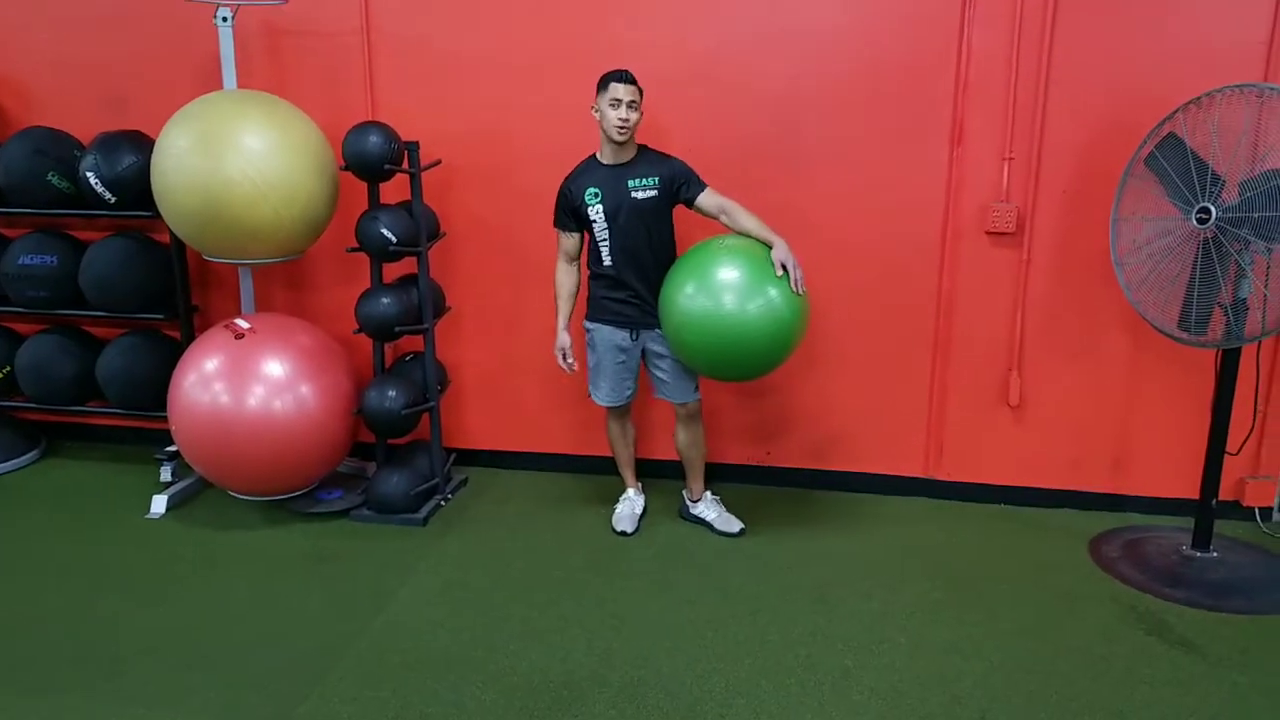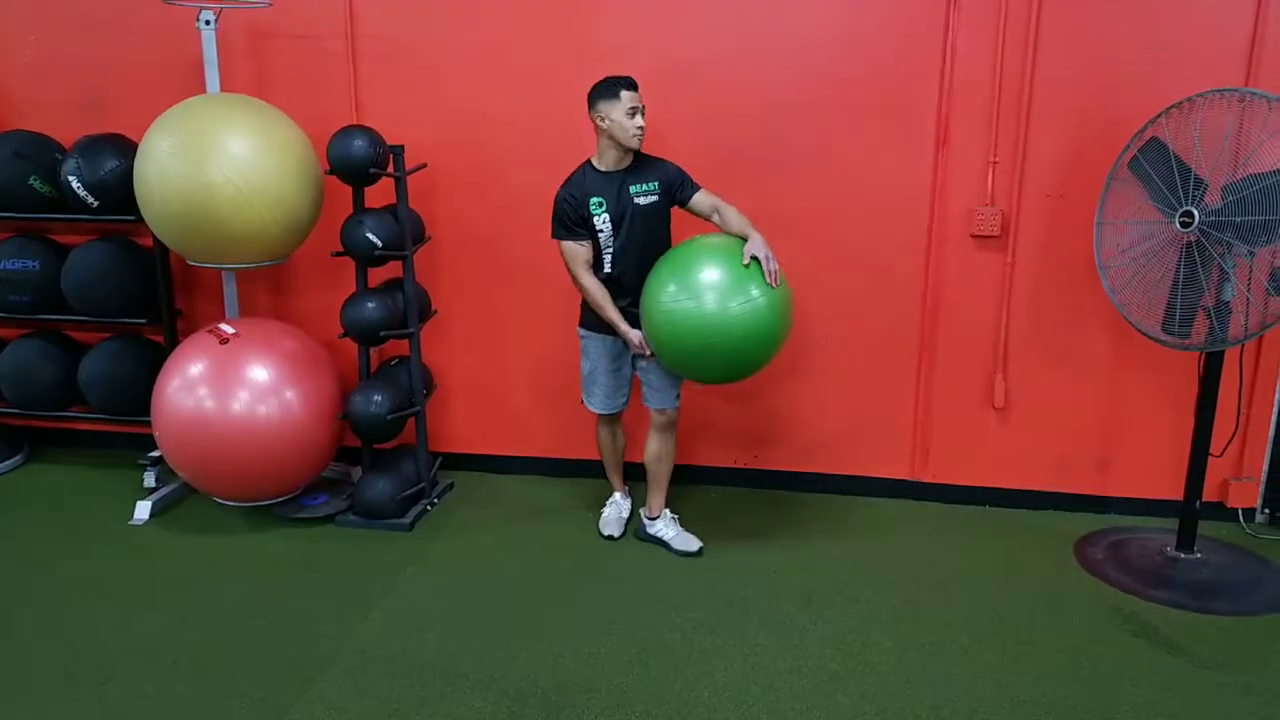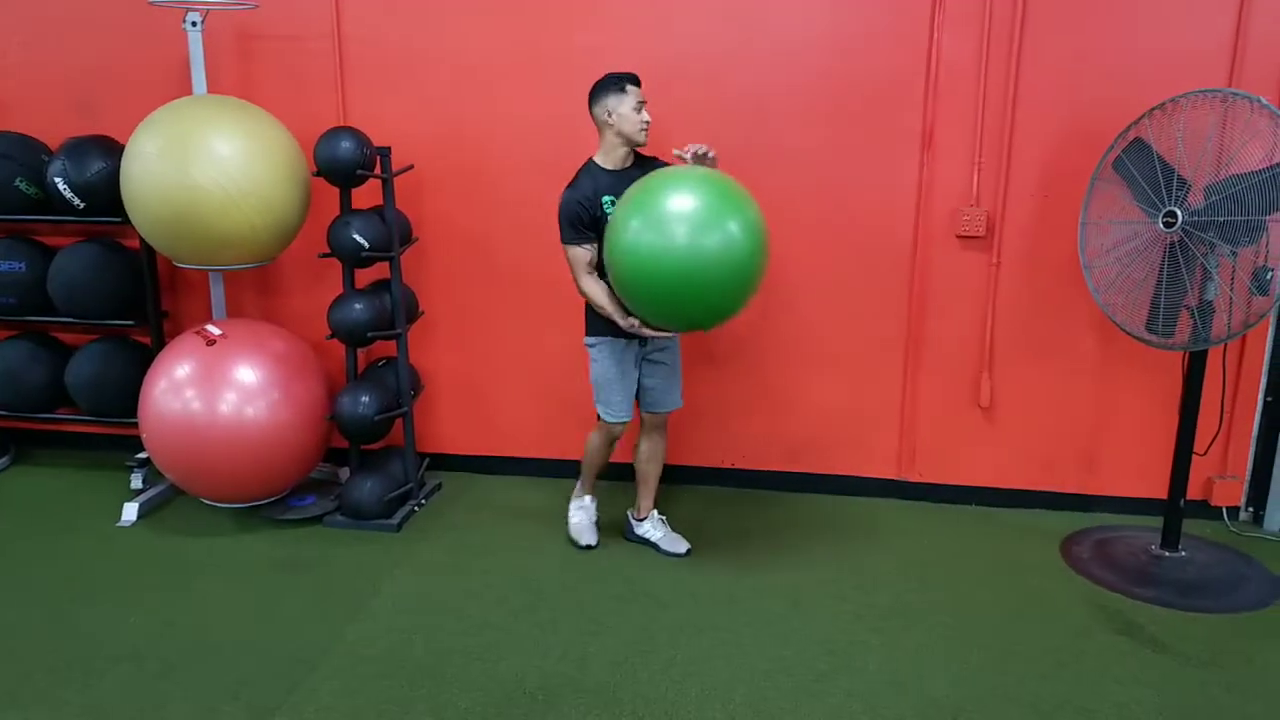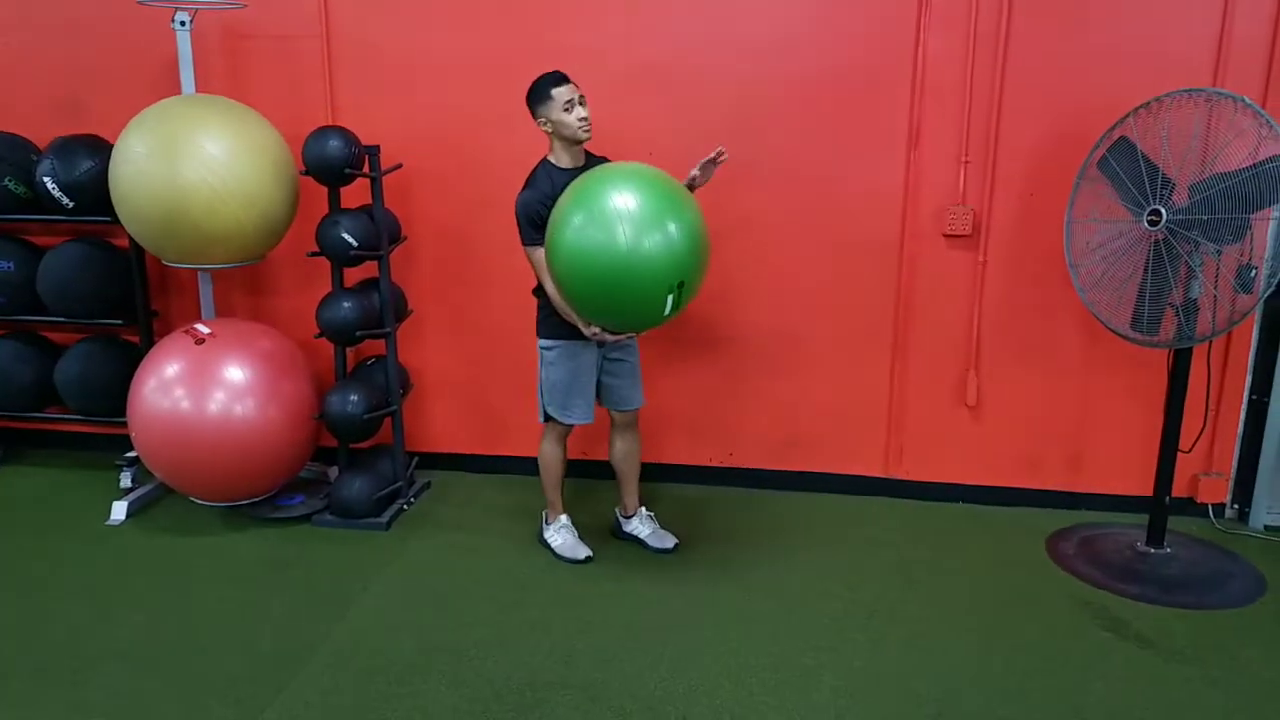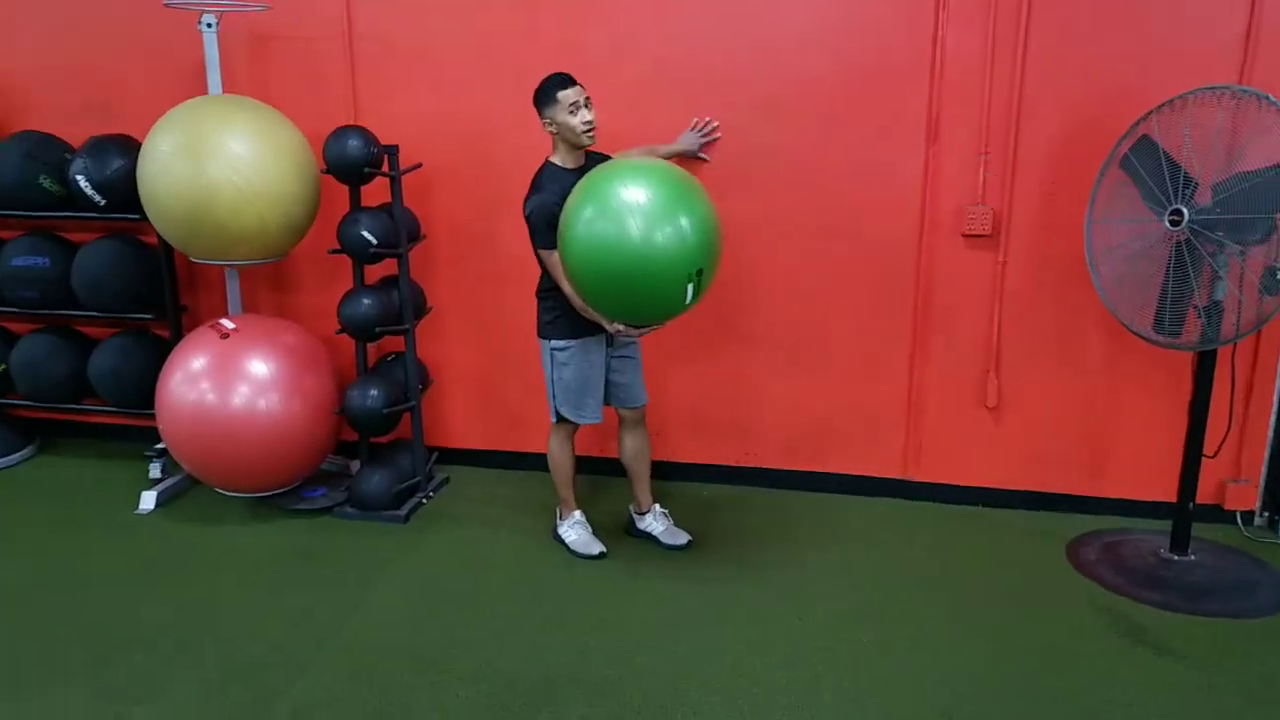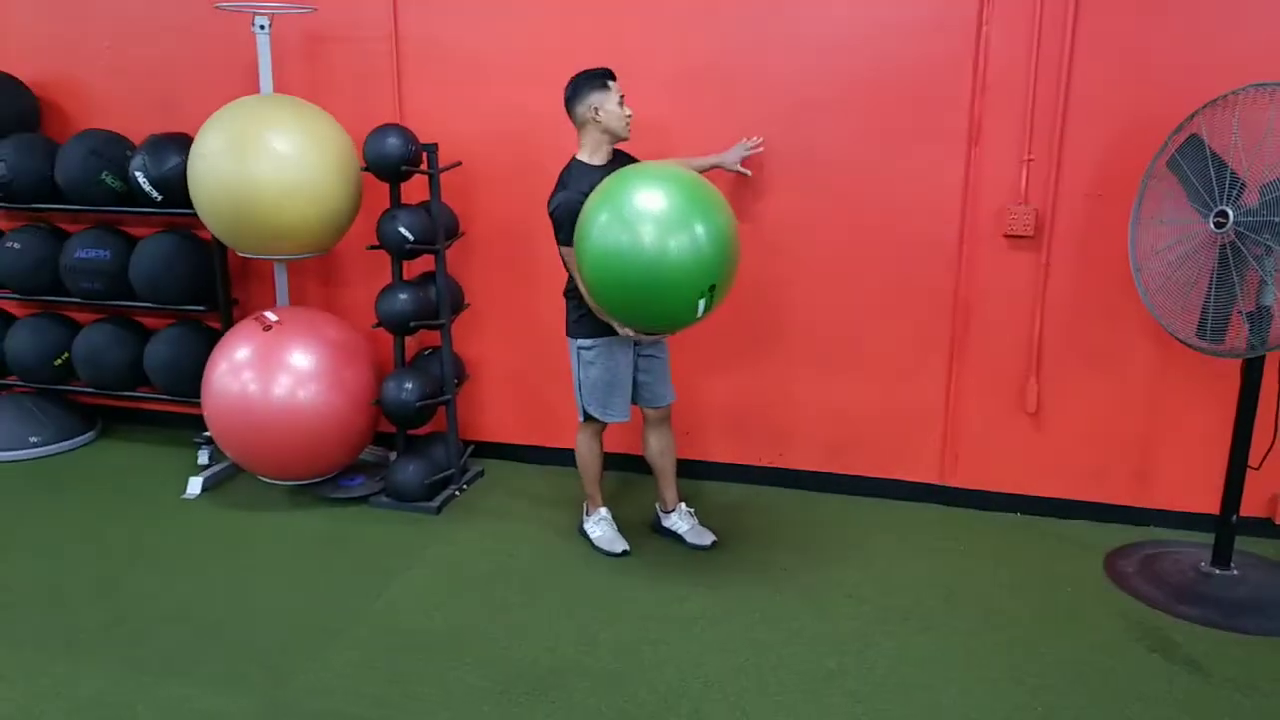
dt=0.5s
person 1, frame 1
left shoulder: (665, 169)
right shoulder: (576, 185)
left elbow: (722, 209)
right elbow: (567, 261)
left wrist: (776, 241)
right wrist: (561, 327)
left hip: (666, 315)
right hip: (608, 321)
left knee: (687, 407)
right knee: (616, 408)
left ankle: (698, 499)
right ankle: (631, 493)
person 1, frame 2
left shoulder: (661, 173)
right shoulder: (574, 193)
left elbow: (715, 208)
right elbow: (582, 272)
left wrist: (751, 236)
right wrist: (624, 329)
right hip: (604, 326)
left knee: (664, 417)
right knee: (607, 414)
left ankle: (655, 517)
right ankle: (617, 496)
person 1, frame 3
left shoulder: (656, 171)
right shoulder: (581, 194)
right elbow: (584, 275)
left wrist: (705, 169)
right wrist: (624, 320)
left hip: (662, 322)
right hip: (611, 329)
left knee: (656, 421)
right knee: (613, 424)
left ankle: (644, 518)
right ankle: (583, 496)
person 1, frame 4
left shoulder: (604, 169)
right shoulder: (535, 196)
right elbow: (547, 277)
left wrist: (691, 181)
right wrist: (583, 325)
right hip: (565, 330)
left knee: (626, 418)
right knee: (559, 425)
left ankle: (631, 516)
right ankle: (555, 521)
person 1, frame 5
left shoulder: (598, 164)
right shoulder: (544, 199)
left elbow: (627, 160)
right elbow: (565, 281)
left wrist: (677, 148)
right wrist: (607, 323)
left hip: (616, 316)
right hip: (570, 328)
left knee: (634, 414)
right knee: (567, 423)
left ankle: (645, 513)
right ankle: (569, 518)
person 1, frame 6
left shoulder: (622, 164)
right shoulder: (570, 196)
right elbow: (582, 277)
left wrist: (720, 160)
right wrist: (617, 324)
right hip: (598, 327)
left knee: (659, 413)
right knee: (594, 421)
left ankle: (671, 511)
right ankle: (594, 514)
